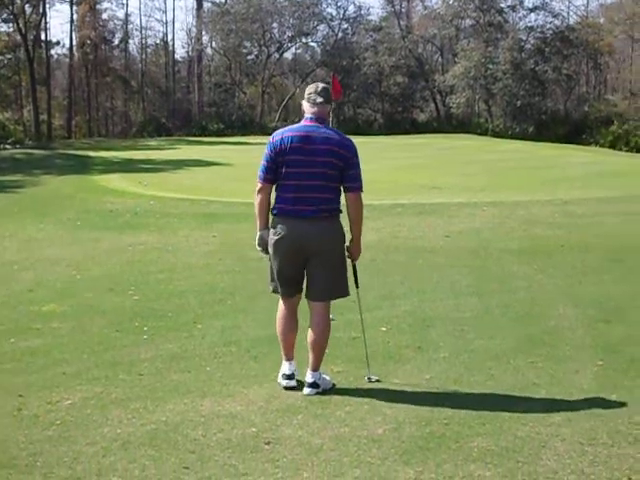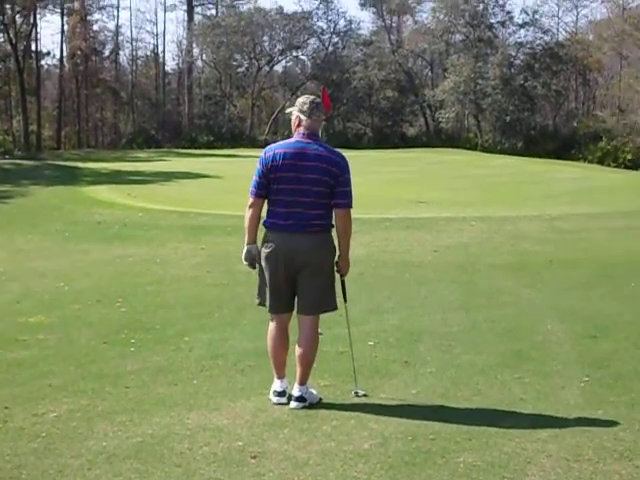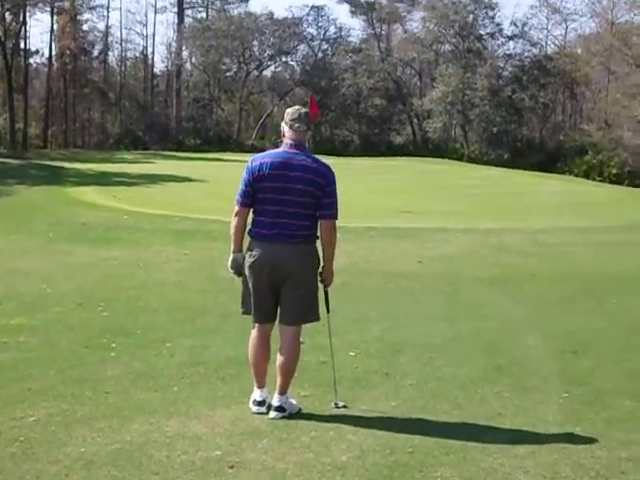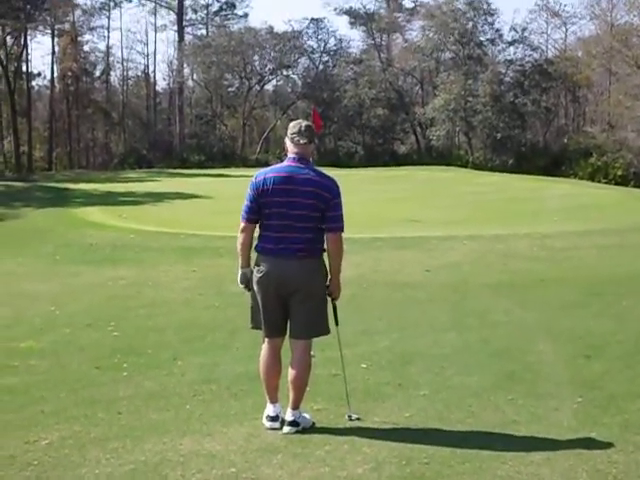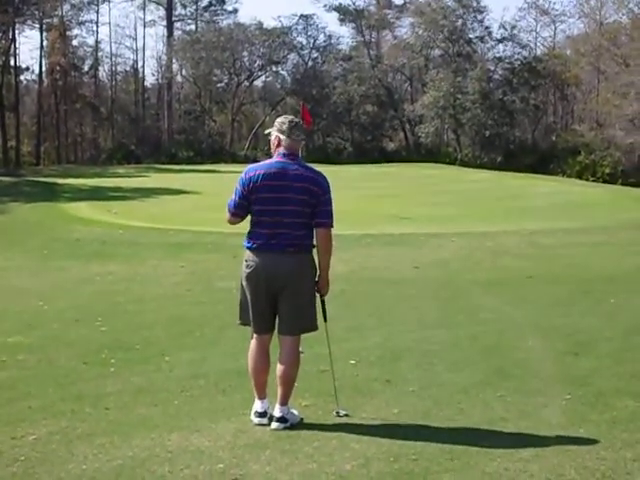
dt=1s
person 1, frame 1
left shoulder: (279, 138)
right shoulder: (344, 144)
left elbow: (262, 189)
right elbow: (353, 197)
left wrist: (262, 229)
right wrist: (356, 239)
left hip: (285, 229)
right hip: (325, 231)
left knee: (287, 302)
right knee: (320, 307)
left ankle: (287, 368)
right ankle: (314, 376)
person 1, frame 2
left shoulder: (271, 153)
right shoulder: (336, 160)
left elbow: (254, 204)
right elbow: (342, 214)
left wrist: (250, 243)
right wrist: (344, 254)
left hip: (277, 243)
right hip: (316, 246)
left knee: (278, 318)
right knee: (309, 321)
left ankle: (279, 385)
right ankle: (301, 391)
person 1, frame 3
left shoulder: (258, 163)
right shoulder: (323, 172)
left elbow: (239, 213)
right elbow: (327, 226)
left wrist: (236, 252)
right wrist: (328, 265)
left hip: (261, 253)
right hip: (300, 256)
left knee: (260, 327)
right knee: (290, 331)
left ankle: (259, 394)
right ankle: (281, 400)
person 1, frame 4
left shoulder: (262, 178)
right shoulder: (327, 184)
left elbow: (245, 229)
right elbow: (334, 238)
left wrist: (244, 267)
right wrist: (335, 278)
left hip: (268, 267)
right hip: (308, 270)
left knee: (271, 342)
right knee: (301, 345)
left ankle: (272, 410)
right ankle: (294, 415)
person 1, frame 5
left shoulder: (252, 173)
right shoulder: (317, 180)
left elbow: (233, 218)
right elbow: (323, 233)
right wrist: (324, 273)
left hip: (259, 262)
right hip: (297, 265)
left knee: (260, 337)
right knee: (289, 340)
left ankle: (260, 406)
right ankle: (282, 411)
